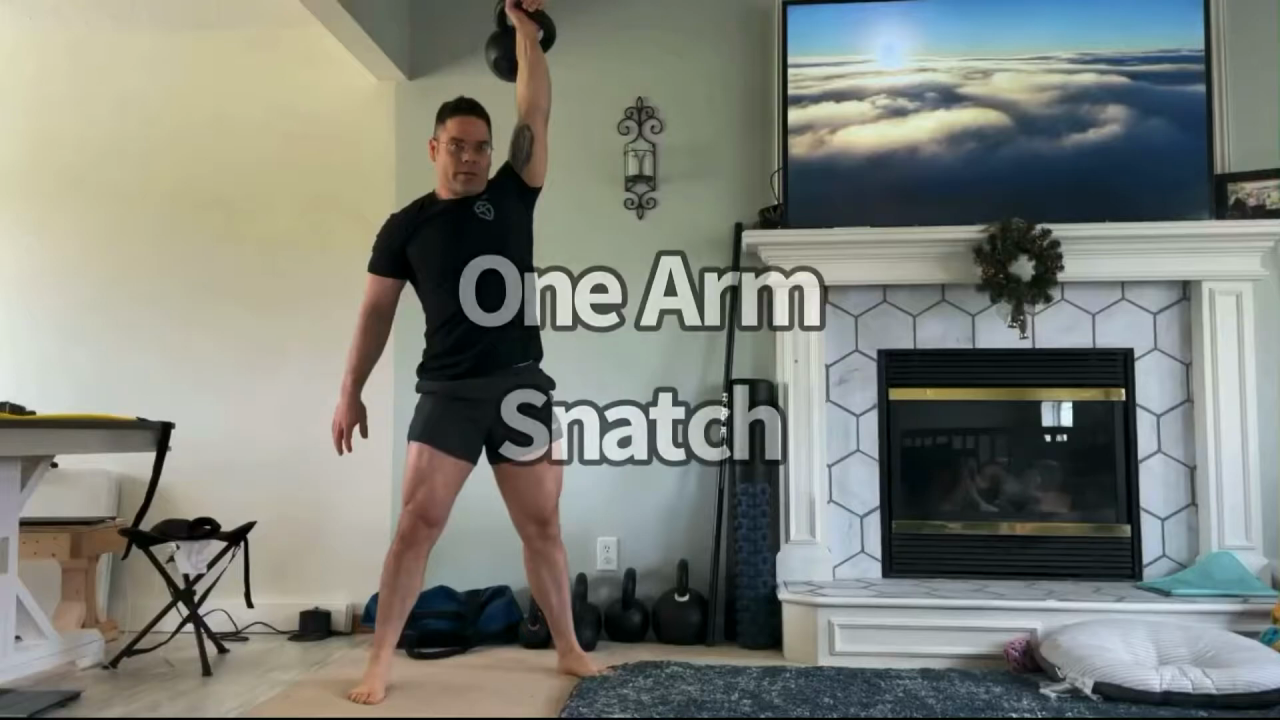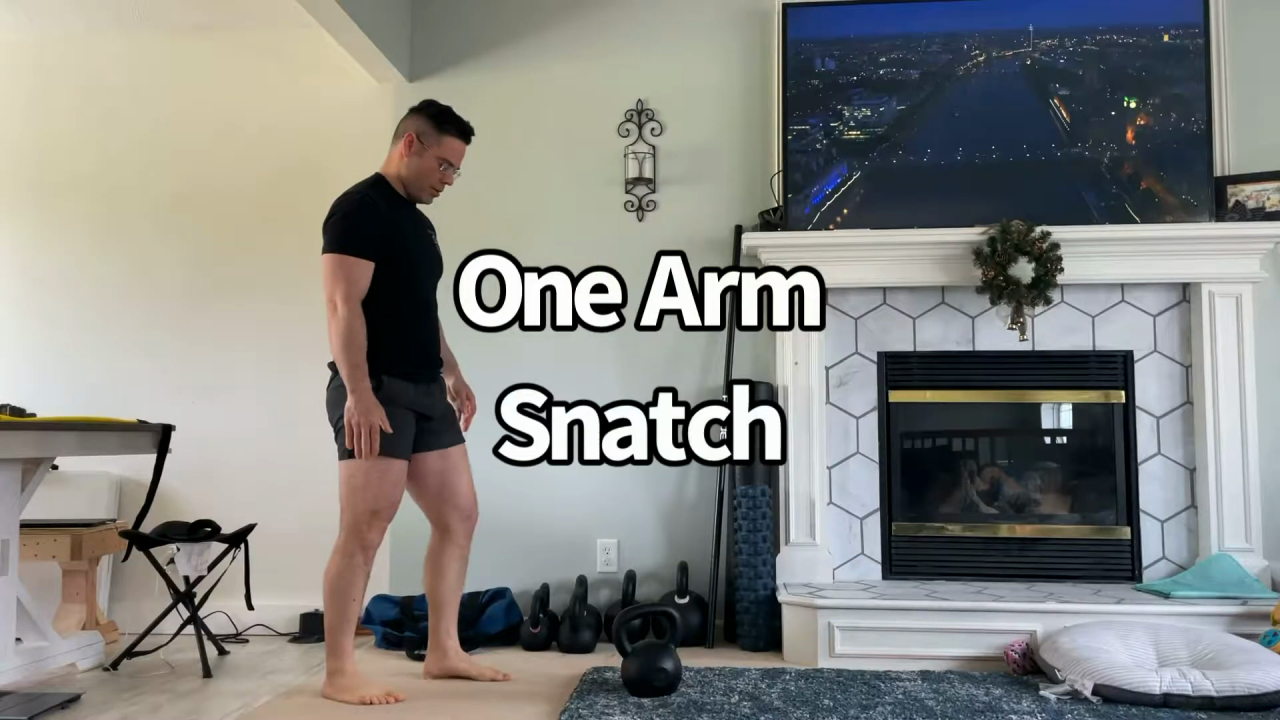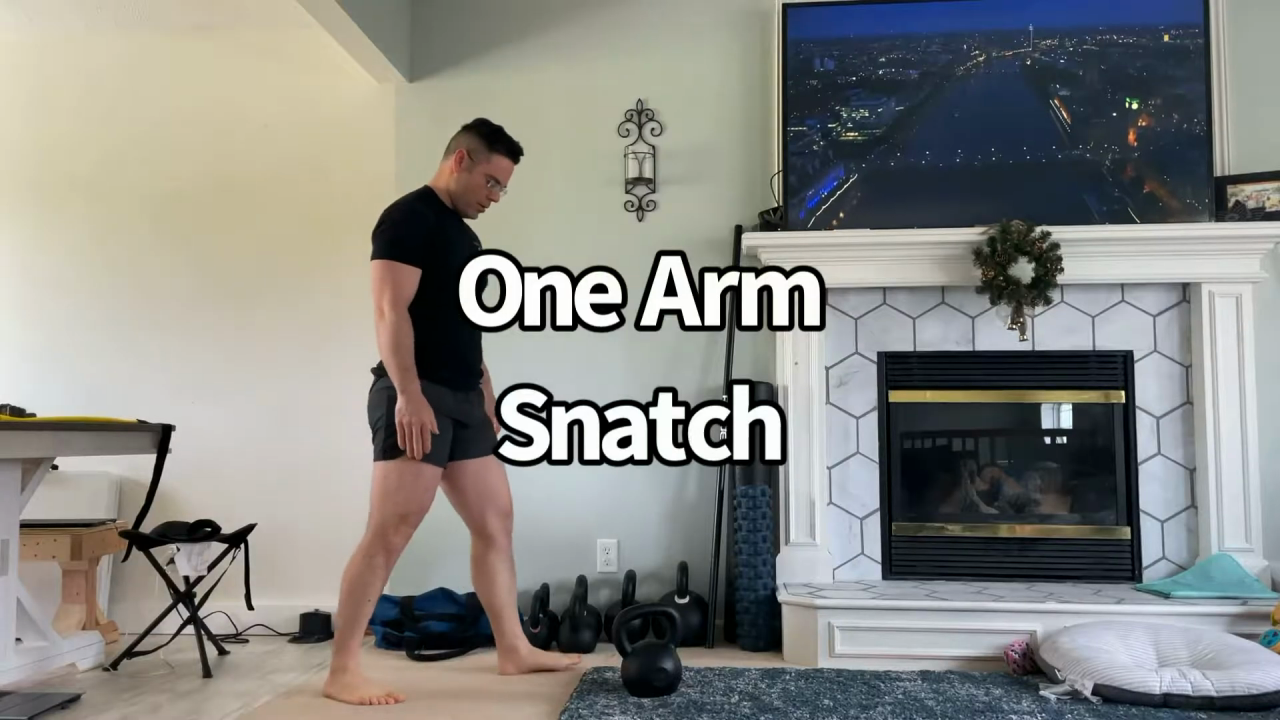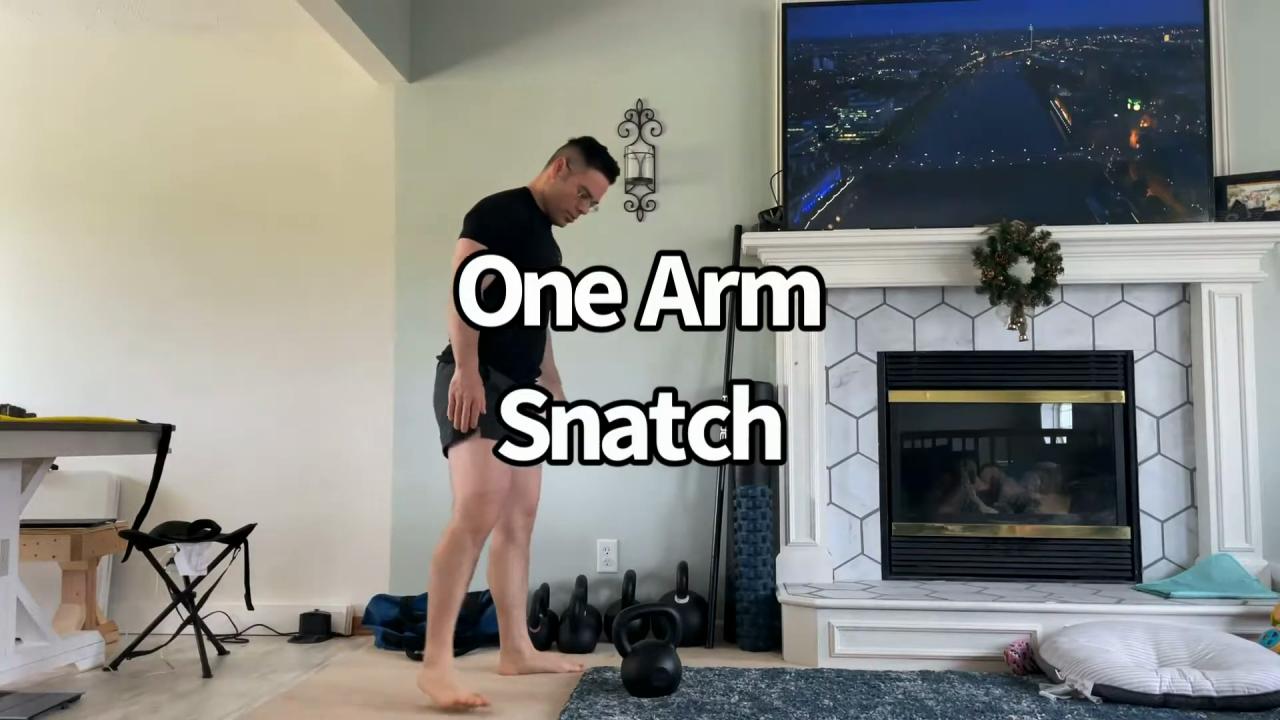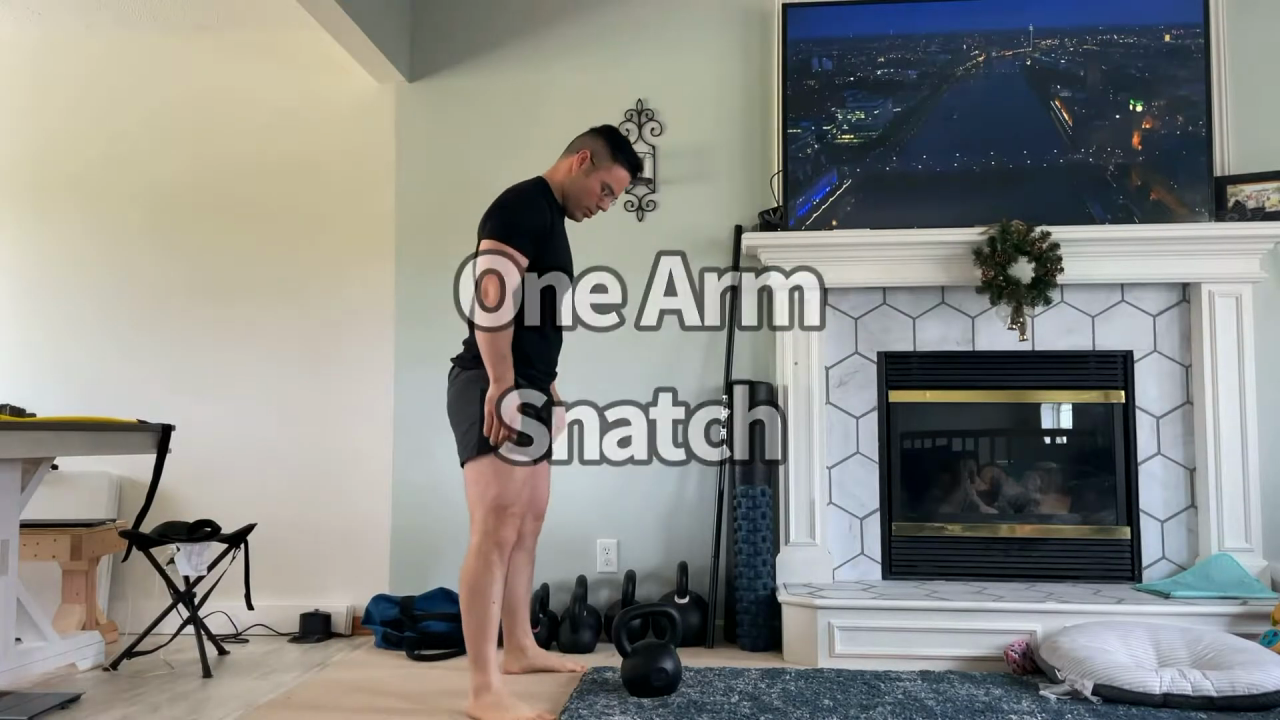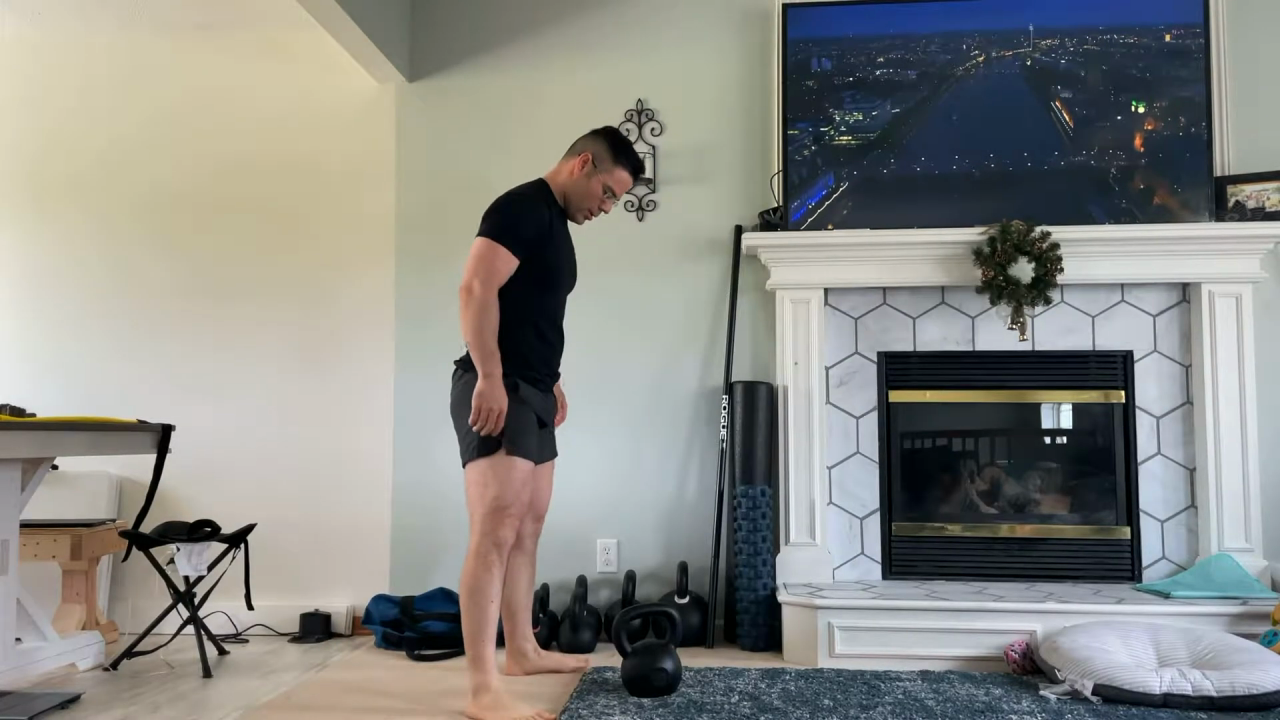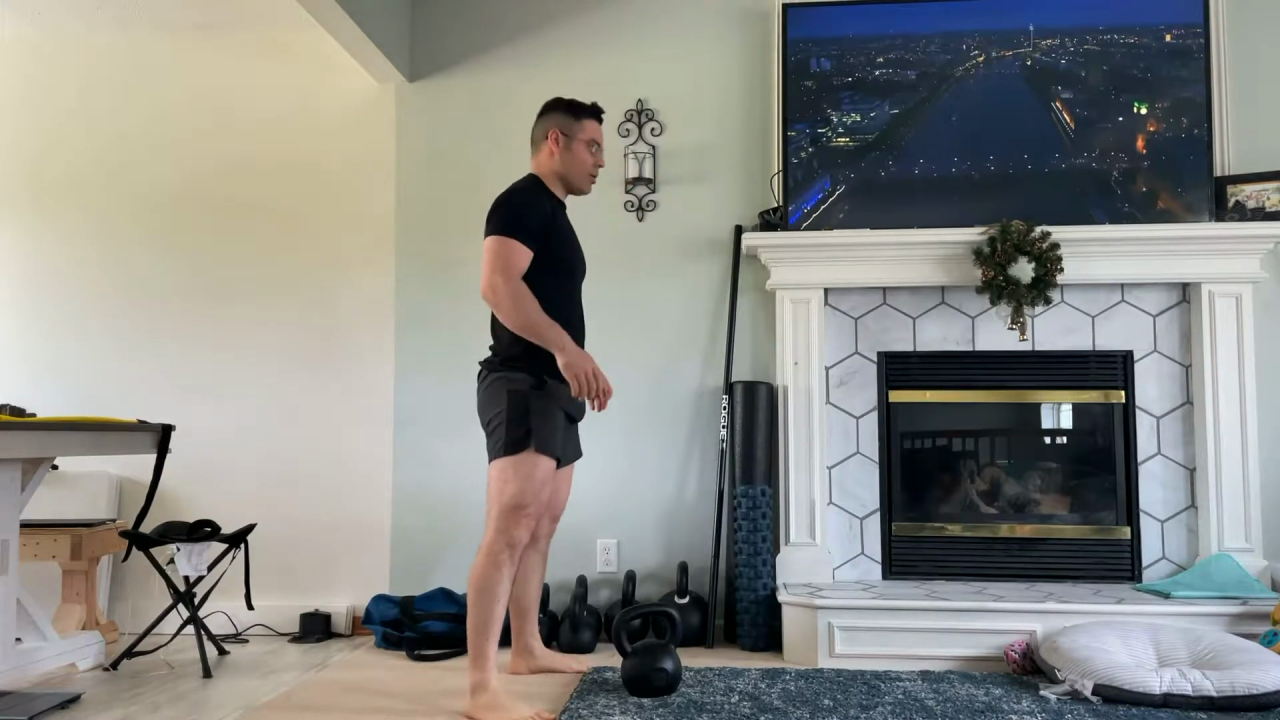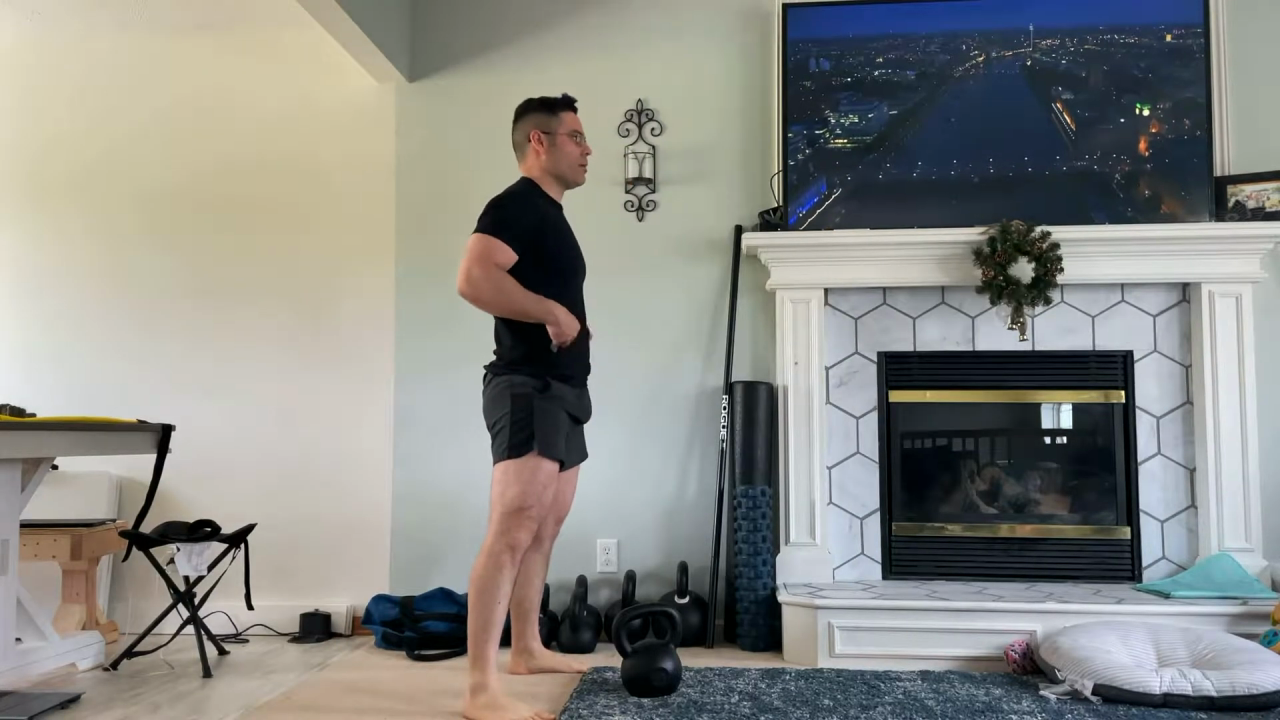
dt=0.5s
person 1, frame 1
left shoulder: (512, 195)
right shoulder: (406, 226)
left elbow: (536, 113)
right elbow: (376, 311)
right wrist: (351, 392)
left hip: (521, 387)
right hip: (448, 393)
left knee: (542, 526)
right knee: (417, 524)
left ankle: (569, 650)
right ankle: (379, 662)
person 1, frame 2
left shoulder: (418, 221)
right shoulder: (358, 209)
right elbow: (343, 306)
left wrist: (454, 374)
right wrist: (359, 394)
left hip: (425, 393)
right hip: (375, 394)
left knee: (459, 517)
right knee: (364, 532)
left ankle: (442, 650)
right ankle: (338, 671)
person 1, frame 3
left shoulder: (463, 234)
right shoulder: (407, 219)
right elbow: (390, 312)
left wrist: (485, 387)
right wrist: (409, 395)
left hip: (463, 401)
right hip: (416, 401)
left knee: (496, 523)
right knee: (388, 535)
left ankle: (514, 649)
right ankle: (342, 670)
person 1, frame 4
left shoulder: (545, 240)
right shoulder: (500, 213)
right elbow: (463, 291)
left wrist: (554, 388)
right wrist: (466, 370)
left hip: (517, 390)
right hip: (477, 384)
left knee: (517, 521)
right knee: (477, 513)
left ankle: (516, 648)
right ankle: (437, 661)
person 1, frame 5
left shoulder: (551, 220)
right shoulder: (521, 205)
right elbow: (491, 296)
left wrist: (547, 391)
right wrist: (501, 383)
left hip: (527, 391)
right hip: (493, 388)
left knee: (526, 524)
right knee: (496, 531)
left ankle: (520, 647)
person 1, frame 6
left shoulder: (555, 223)
right shoulder: (520, 207)
right elbow: (476, 289)
left wrist: (553, 386)
right wrist: (488, 377)
left hip: (531, 394)
right hip: (497, 393)
left knee: (526, 529)
right knee: (494, 534)
left ankle: (522, 650)
person 1, frame 7
left shoulder: (553, 211)
right shoulder: (523, 201)
right elbow: (498, 286)
left wrist: (578, 365)
right wrist: (566, 350)
left hip: (551, 390)
right hip: (523, 387)
left knee: (540, 527)
right knee: (509, 531)
left ankle: (528, 649)
person 1, frame 8
left shoulder: (550, 213)
right shoulder: (516, 204)
right elbow: (474, 278)
left wrist: (574, 324)
right wrist: (551, 312)
left hip: (562, 390)
right hip: (527, 389)
left knee: (544, 529)
right knee: (512, 532)
left ankle: (527, 649)
